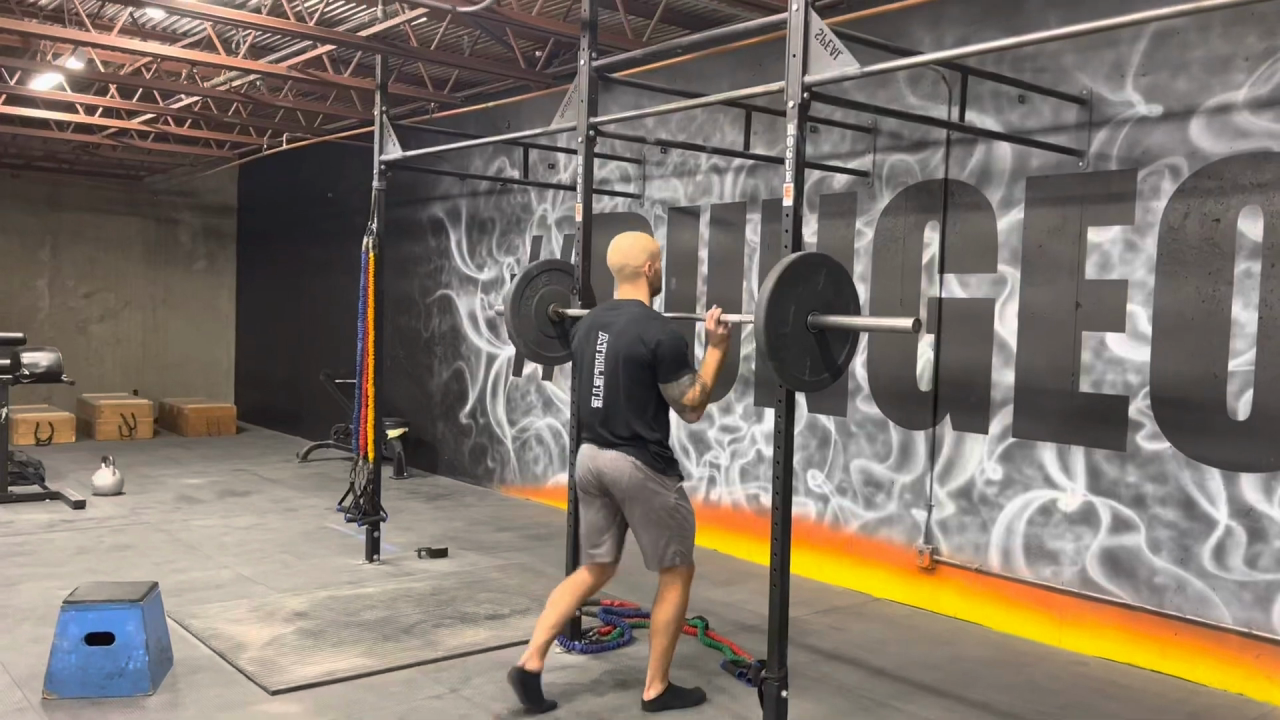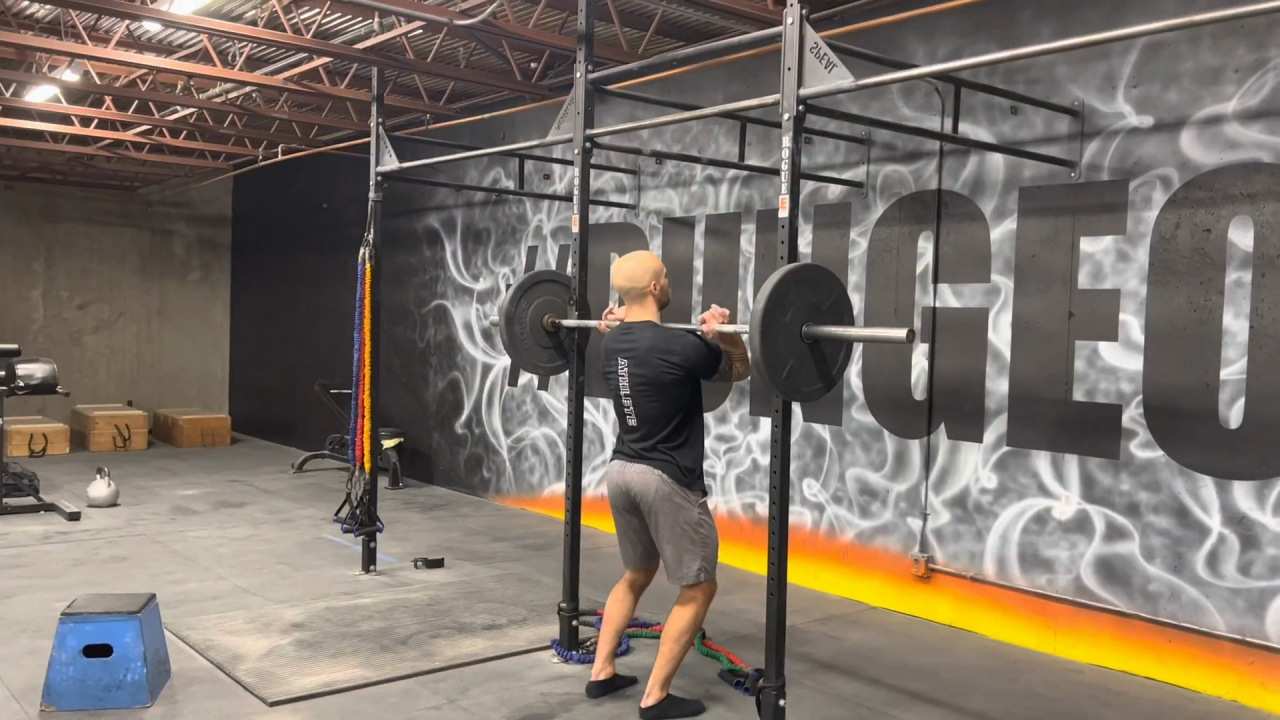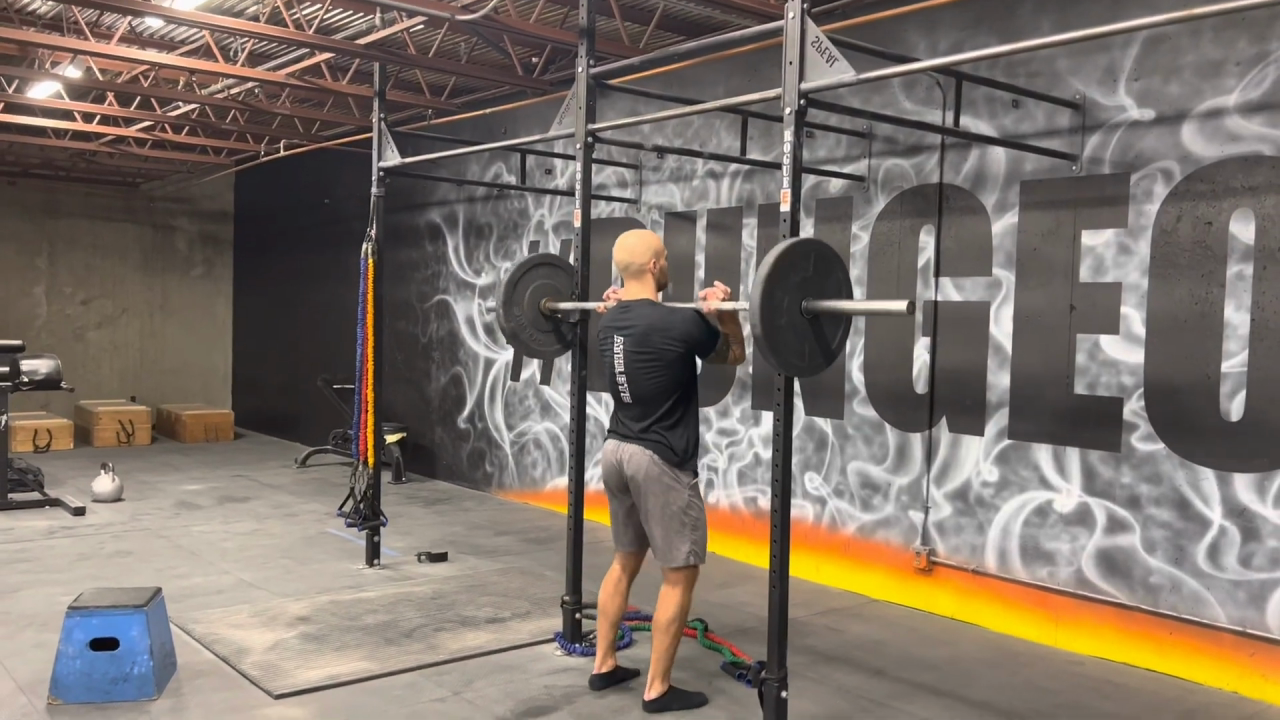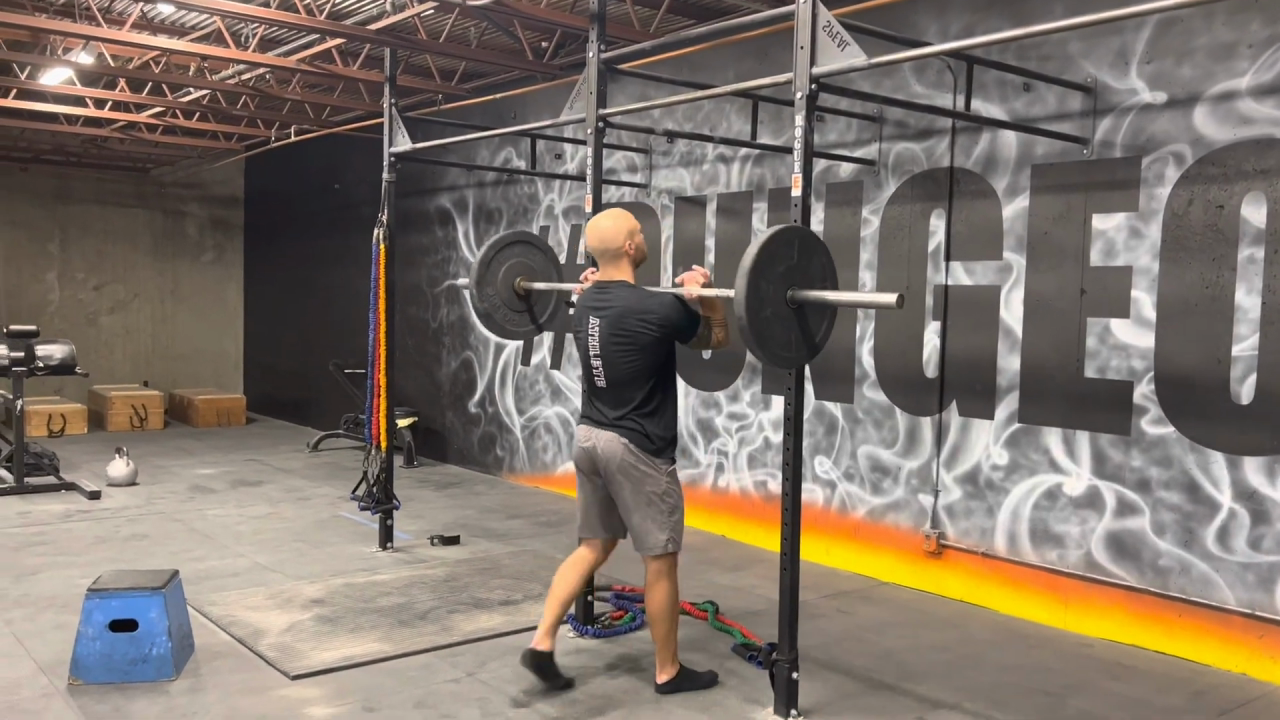
dt=0.7s
person 1, frame 1
left shoulder: (587, 323)
right shoulder: (661, 333)
right elbow: (691, 408)
right wrist: (715, 347)
left hip: (590, 458)
right hip: (641, 465)
left knee: (593, 570)
right knee: (677, 573)
left ankle: (531, 662)
right ankle: (656, 688)
person 1, frame 2
left shoulder: (612, 342)
right shoulder: (680, 346)
right elbow: (739, 371)
right wrist: (722, 334)
left hip: (621, 471)
right hip: (667, 481)
left knee: (635, 575)
right knee: (698, 588)
left ankle: (601, 673)
person 1, frame 3
left shoulder: (610, 321)
right shoulder: (679, 323)
right elbow: (735, 355)
right wrist: (722, 313)
left hip: (616, 451)
right hip: (660, 461)
left knee: (625, 561)
right knee: (680, 573)
left ankle: (603, 666)
right ankle: (657, 689)
person 1, frame 4
left shoulder: (586, 303)
right shoulder: (658, 308)
right elbow: (718, 338)
right wrist: (706, 297)
left hip: (590, 437)
right hip: (637, 448)
left knee: (592, 547)
right knee: (661, 561)
left ankle: (541, 645)
right ankle: (669, 672)
